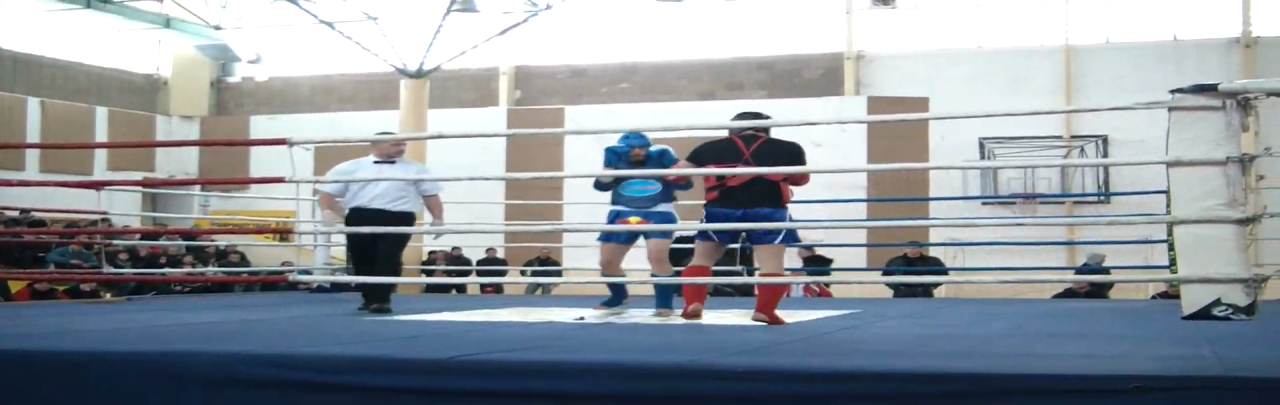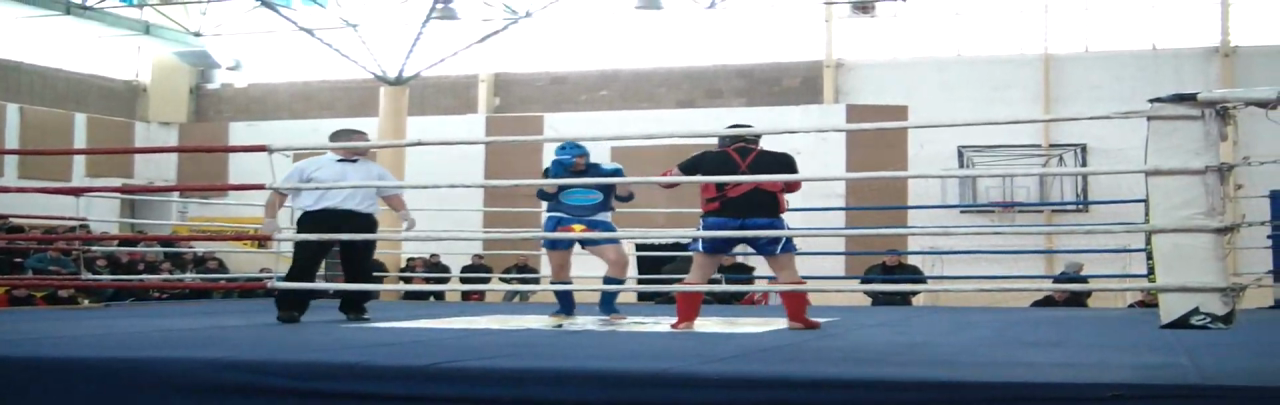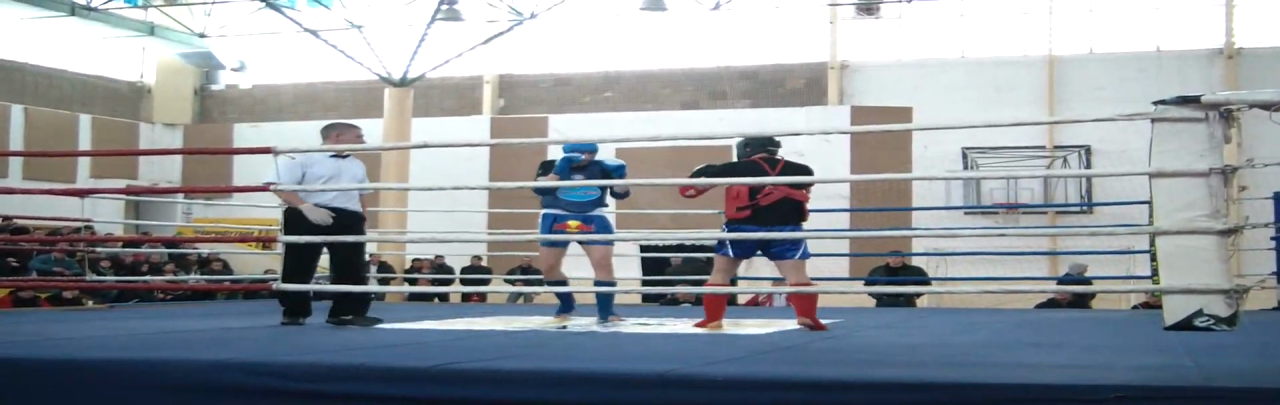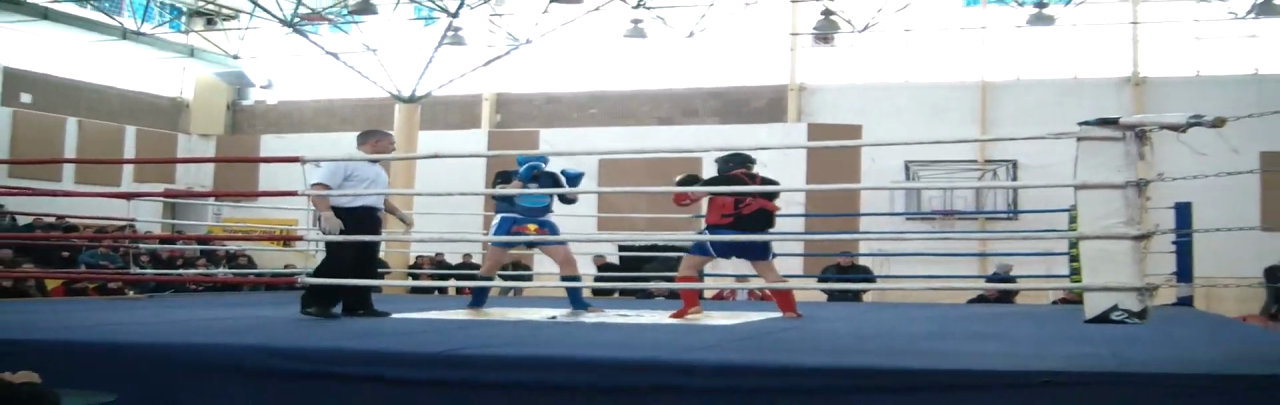
dt=0.5s
person 1, frame 1
left shoulder: (712, 147)
right shoulder: (788, 149)
right elbow: (801, 179)
left hip: (721, 209)
right hip: (768, 210)
left knee: (702, 259)
right knee: (771, 264)
left ankle: (693, 304)
right ankle: (764, 310)
person 1, frame 2
left shoulder: (707, 159)
right shoulder: (780, 159)
left elbow: (666, 180)
right elbow: (793, 186)
left wrist: (695, 164)
left hip: (718, 220)
right hip: (765, 220)
left knee: (699, 272)
right knee: (786, 271)
left ankle: (685, 319)
right ankle: (797, 318)
person 1, frame 3
left shoulder: (734, 169)
right shoulder: (800, 170)
left elbow: (688, 189)
right elbow: (804, 191)
left wrist: (702, 174)
left hip: (743, 227)
right hip: (786, 228)
left knee: (720, 274)
right knee: (798, 277)
left ankle: (712, 319)
right ankle: (806, 316)
person 1, frame 4
left shoulder: (720, 182)
right shoulder: (770, 184)
left elbow: (686, 198)
left wrist: (684, 185)
left hip: (722, 232)
right hip: (756, 234)
left knee: (687, 267)
right knee: (770, 274)
left ankle: (691, 306)
right ankle: (790, 310)
person 2, frame 1
left shoulder: (415, 169)
right shoulder: (349, 168)
left elbow: (431, 195)
right elbow: (328, 192)
left wrist: (438, 219)
right wrist: (329, 213)
left hip: (398, 218)
right hip: (361, 217)
left knee: (389, 259)
right knee: (363, 262)
left ankle: (379, 299)
right ankle: (372, 297)
person 2, frame 2
left shoulder: (374, 169)
right shoulder: (308, 165)
left elbow: (390, 192)
right elbow: (280, 191)
left wrist: (402, 212)
right wrist: (270, 218)
left hip: (360, 221)
right hip: (318, 218)
left knee: (359, 267)
right knee: (304, 264)
left ankle: (355, 308)
right ankle: (290, 308)
person 2, frame 3
left shoulder: (357, 165)
right shoulder: (300, 158)
left elbow: (363, 194)
right elbow: (279, 186)
left wrist: (361, 219)
right wrist: (306, 207)
left hip: (348, 219)
right hip: (305, 217)
left knee: (351, 267)
right knee: (299, 267)
left ankle: (347, 312)
right ankle: (294, 312)
person 2, frame 4
left shoulder: (378, 169)
right shoulder: (342, 162)
right elbow: (319, 187)
left wrist: (399, 213)
right wrist: (326, 214)
left hip: (369, 219)
right hip: (344, 217)
left knee: (365, 264)
right knee: (340, 262)
left ankle: (358, 306)
right ankle: (315, 303)
person 3, frame 1
left shoulder: (662, 160)
right shoulder: (616, 163)
left elbow: (684, 184)
right elbow: (601, 185)
left wrist: (670, 161)
right wrist: (610, 162)
left hip: (659, 215)
right hip: (622, 216)
left knee: (657, 257)
right knee: (607, 262)
left ankle: (664, 302)
right ankle: (618, 296)
person 3, frame 2
left shoulder: (602, 171)
right shoulder: (554, 171)
left elbow: (625, 196)
right elbow: (544, 195)
left wrist: (619, 177)
right wrist: (555, 173)
left hip: (596, 223)
right hip: (560, 223)
left knee: (619, 260)
right knee: (559, 270)
left ankle: (607, 305)
right ankle: (566, 308)
person 3, frame 3
left shoulder: (602, 168)
right shoulder: (549, 166)
left elbow: (620, 193)
right elbow: (540, 189)
left wrist: (620, 176)
right wrist: (559, 170)
left hip: (593, 220)
right hip: (556, 219)
left knee: (603, 263)
right knee: (549, 268)
left ankle: (606, 311)
right ankle: (567, 304)
person 3, frame 4
left shoulder: (551, 177)
right shoulder: (505, 175)
left elbow: (569, 199)
right elbow: (500, 196)
left wrist: (573, 184)
right wrist: (521, 178)
left hip: (541, 224)
right hip: (509, 222)
left knee: (568, 260)
right knee: (492, 263)
left ankle: (578, 303)
right ankle: (477, 302)
